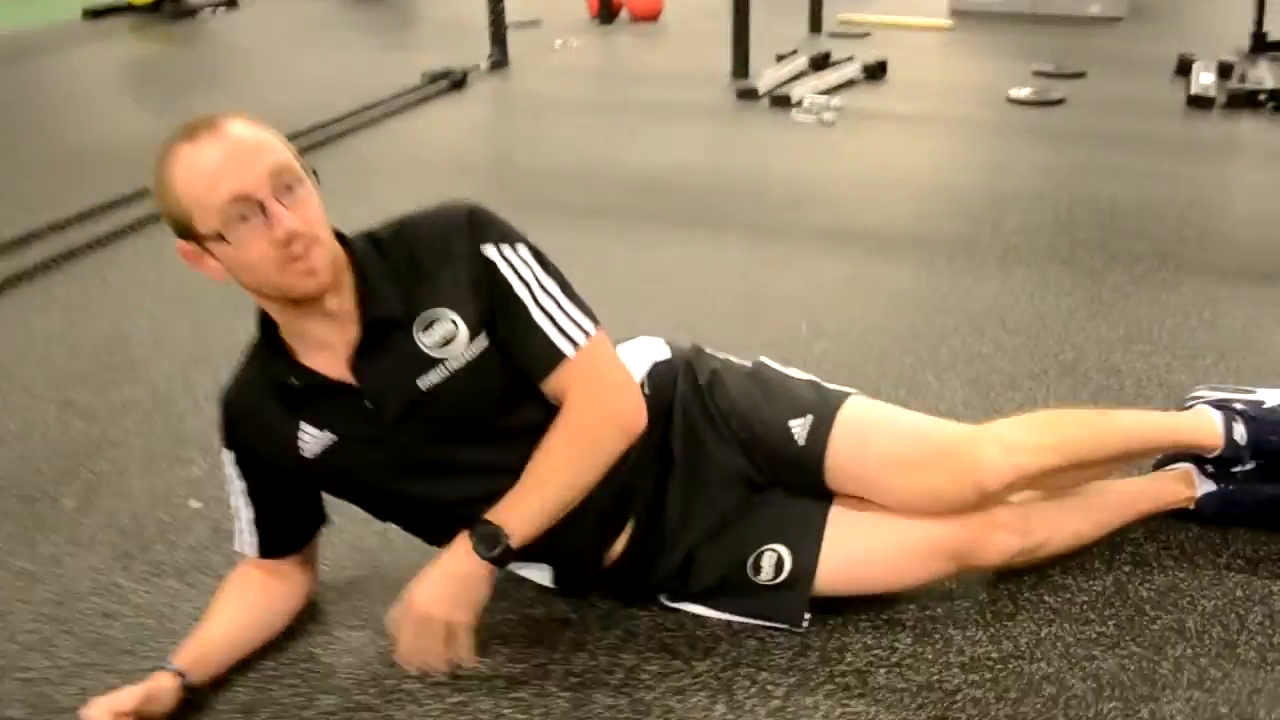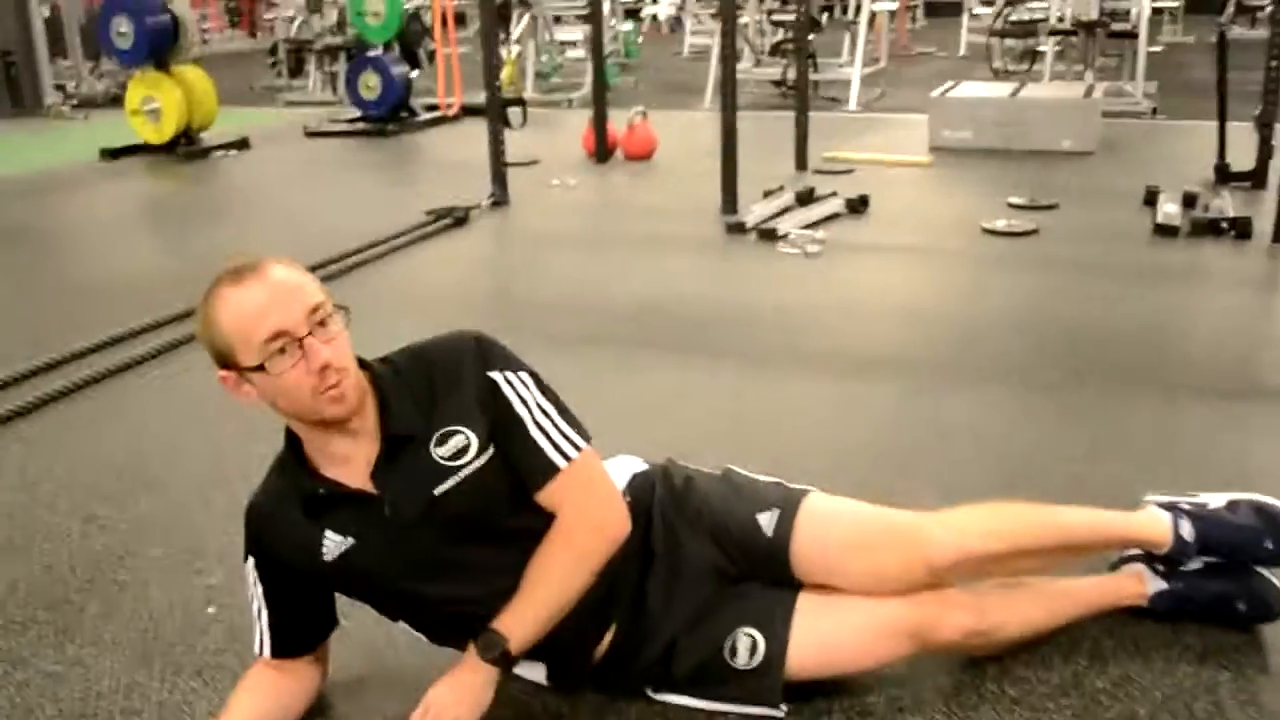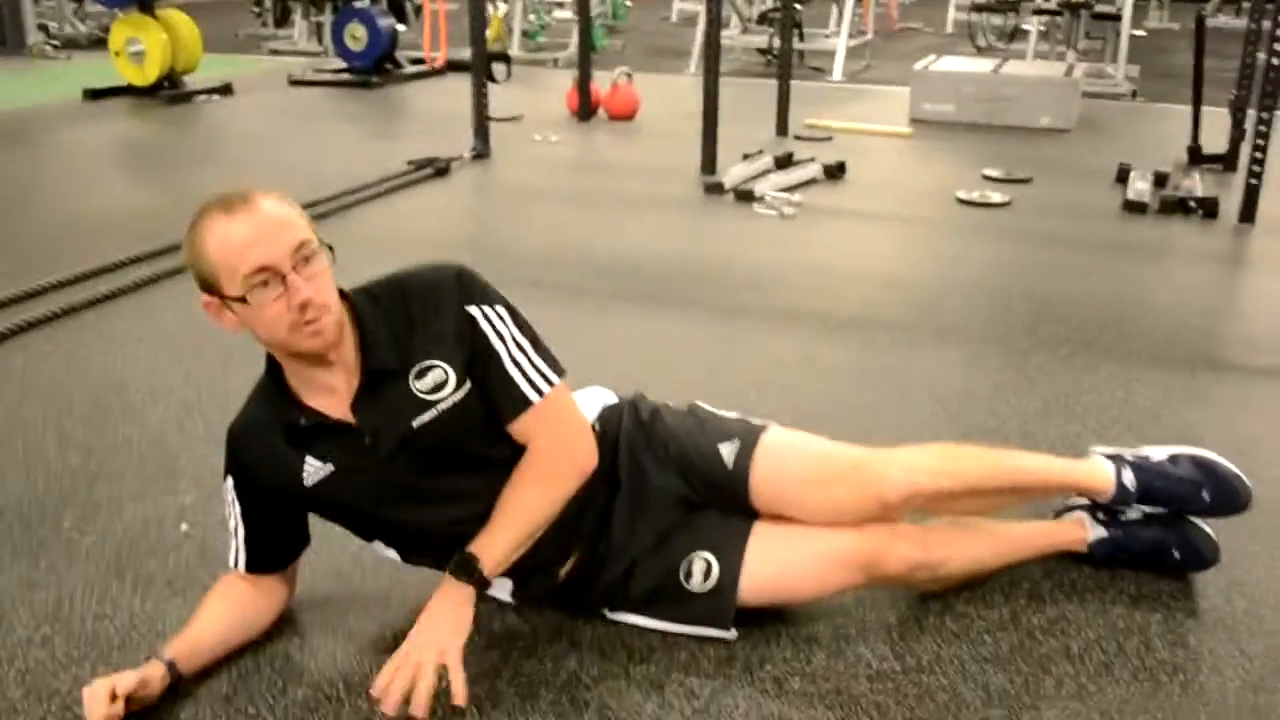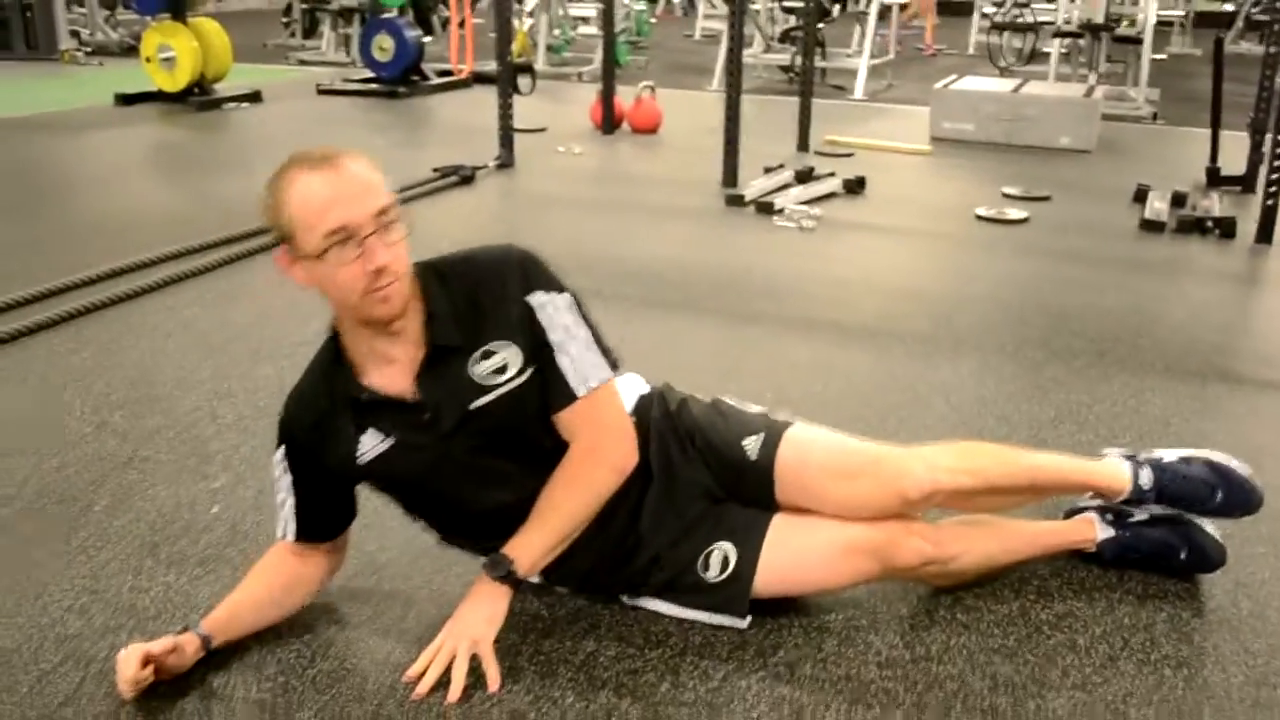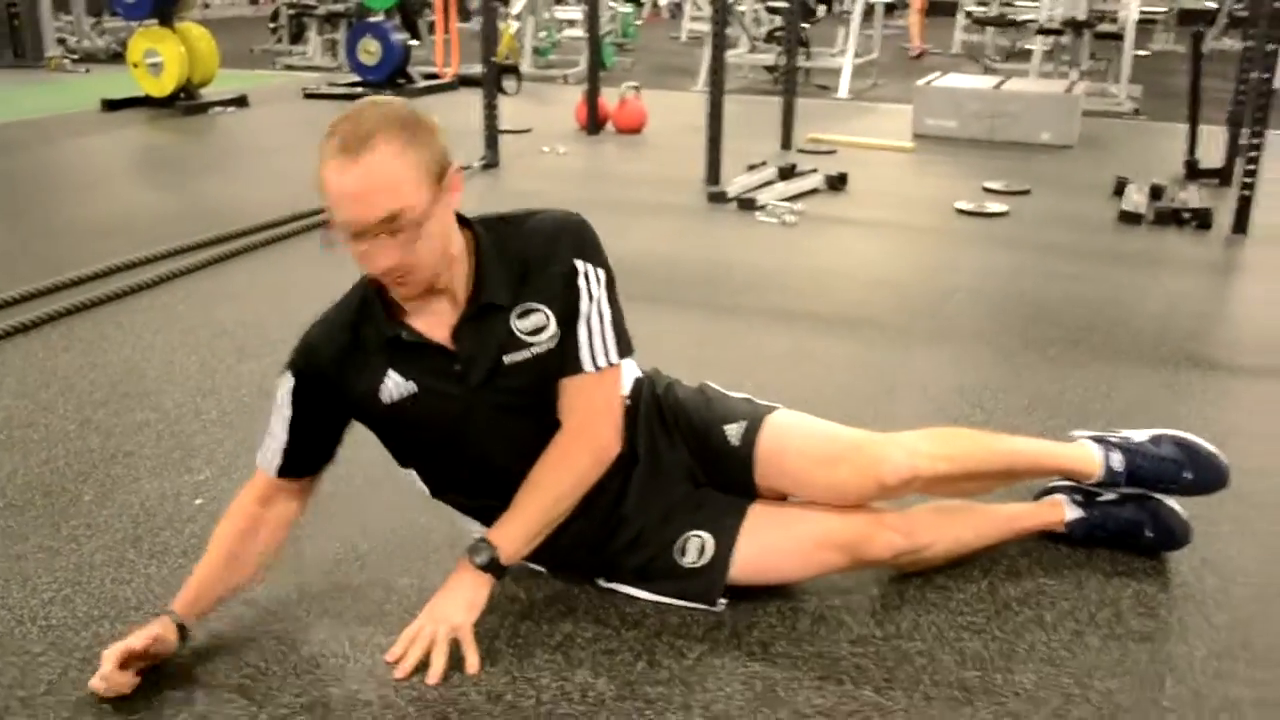
dt=0.4s
person 1, frame 1
left shoulder: (455, 244)
right shoulder: (264, 420)
left elbow: (610, 404)
right elbow: (279, 567)
left wrist: (477, 554)
left hip: (689, 417)
right hip: (656, 555)
left knee: (968, 475)
right knee: (972, 542)
person 1, frame 2
left shoulder: (460, 370)
right shoulder: (288, 527)
left elbow: (598, 510)
left hip: (676, 526)
left knee: (924, 554)
right knee: (934, 624)
left ankle: (1168, 527)
right ankle: (1152, 587)
person 1, frame 3
left shoulder: (440, 301)
right shoulder: (264, 451)
left elbow: (565, 443)
right elbow: (261, 581)
left wrist: (458, 589)
left hip: (637, 454)
right hip: (598, 571)
left knee: (878, 485)
right knee: (882, 555)
left ankle: (1108, 476)
right ankle: (1091, 538)
person 1, frame 4
left shoulder: (506, 283)
right shoulder: (320, 419)
left elbow: (606, 445)
right elbow: (309, 550)
left wrist: (495, 584)
right wrist: (197, 640)
left hip: (674, 446)
right hip: (624, 556)
left knee: (901, 482)
right knee: (894, 550)
left ankle: (1125, 478)
right ankle: (1099, 537)
person 1, frame 5
left shoulder: (552, 247)
right shoulder: (336, 357)
left elbow: (591, 432)
right elbow: (280, 492)
left wrist: (479, 570)
right wrist: (175, 623)
left hip: (658, 428)
right hip: (604, 534)
left knee: (876, 469)
right knee: (865, 543)
left ankle: (1092, 460)
right ankle: (1067, 519)
